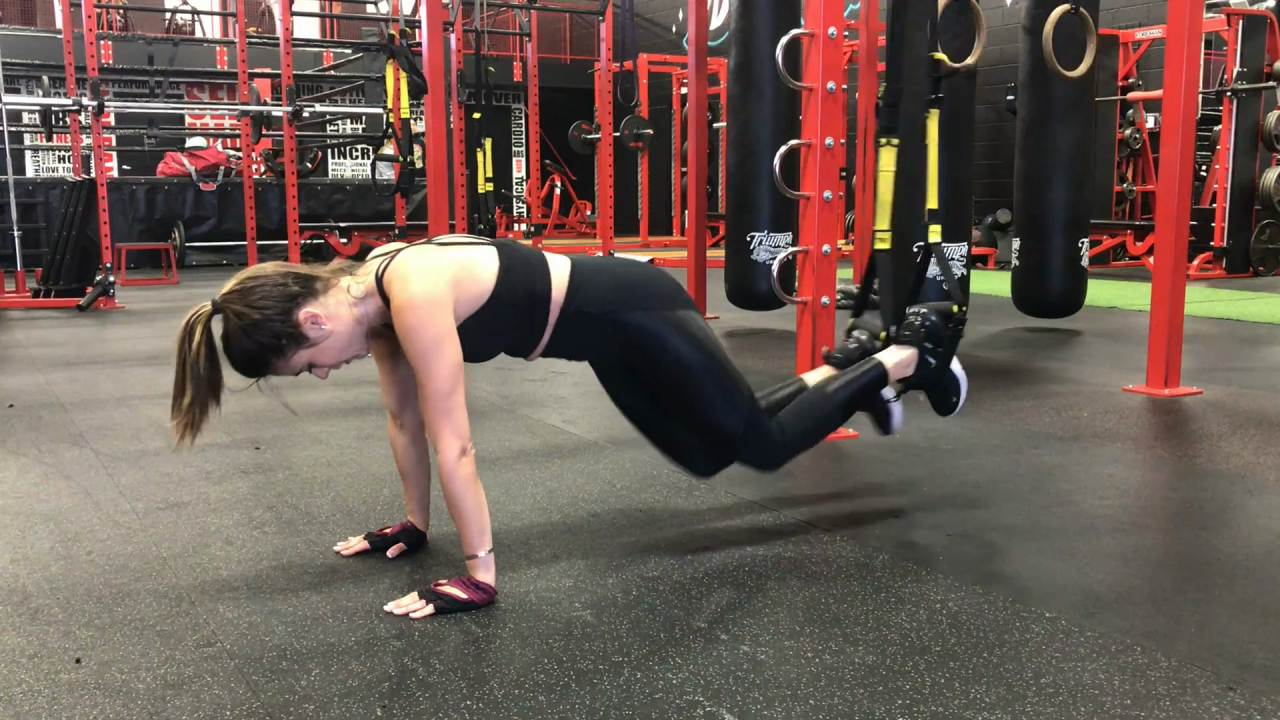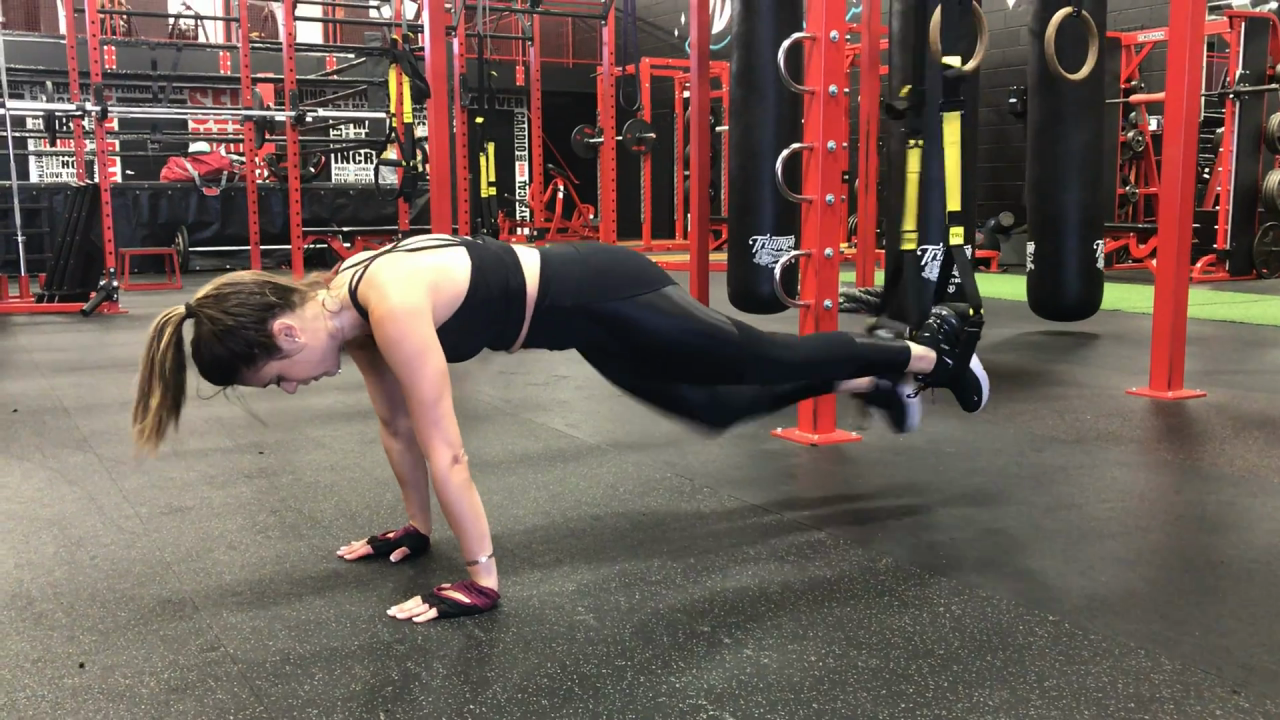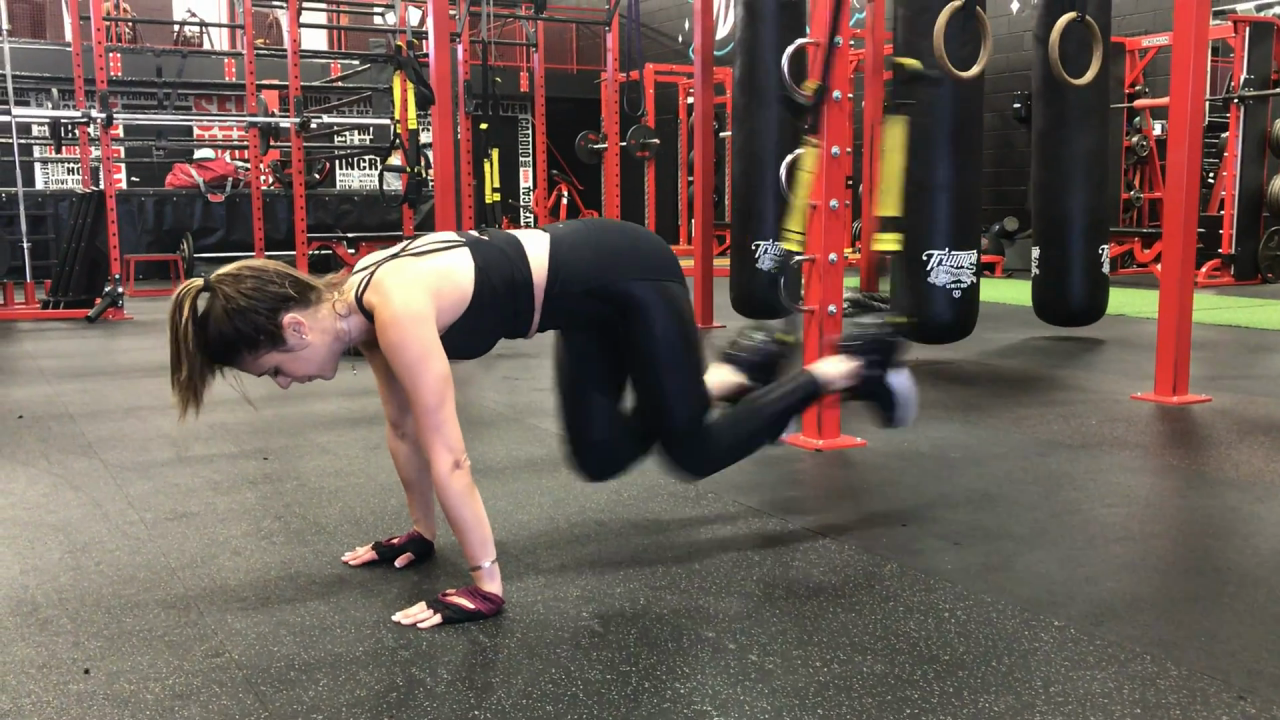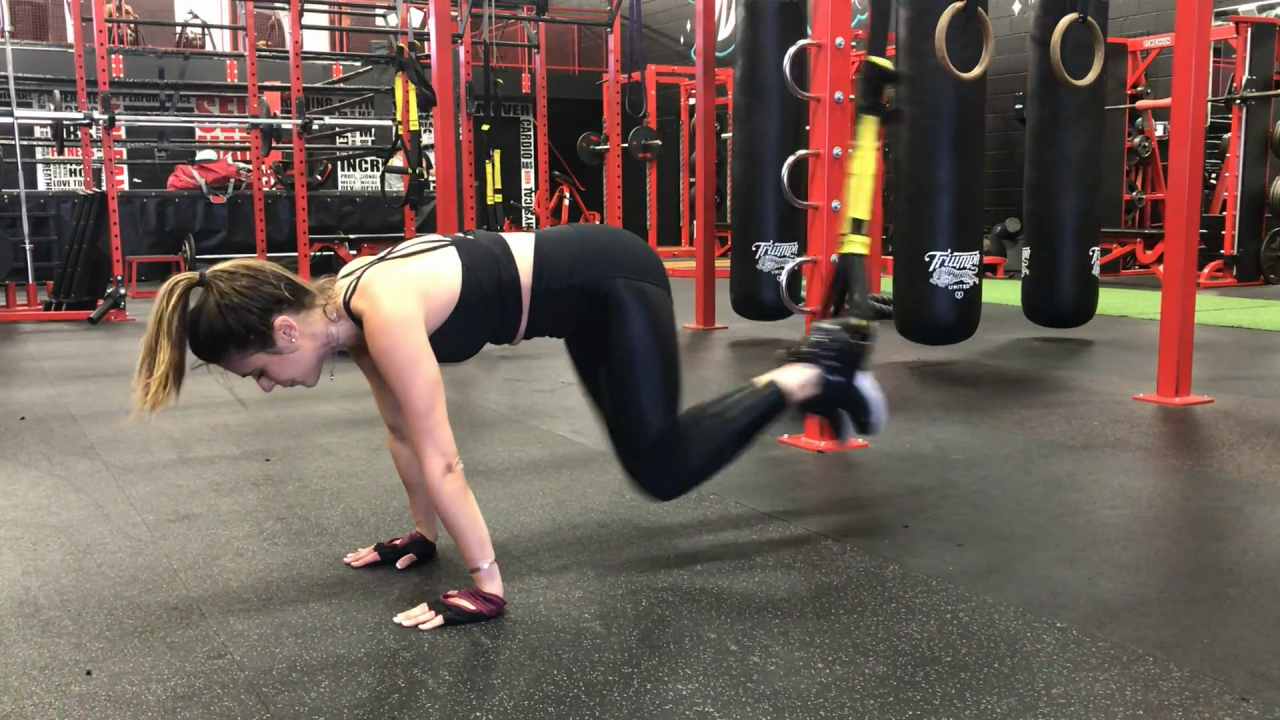
dt=0.4s
person 1, frame 1
left shoulder: (412, 294)
right shoulder: (368, 296)
left elbow: (451, 441)
right elbow: (404, 419)
left wrist: (481, 573)
right wrist: (413, 523)
left hip: (633, 313)
right hip: (605, 334)
left knee: (761, 441)
right knee: (710, 459)
left ankle: (911, 357)
right ankle: (841, 371)
person 1, frame 2
left shoulder: (387, 305)
right shoulder: (345, 304)
left elbow: (444, 449)
right elbow: (395, 425)
left wrist: (481, 577)
right wrist: (413, 527)
left hip: (607, 300)
right hip: (583, 310)
left knee: (772, 359)
right knee: (717, 403)
left ankle: (934, 354)
right ankle: (872, 386)
person 1, frame 3
left shoulder: (391, 309)
right shoulder: (350, 305)
left elbow: (447, 454)
right elbow: (404, 428)
left wrist: (485, 584)
right wrist: (421, 533)
left hip: (624, 279)
right hip: (587, 284)
left knee: (698, 450)
right knee: (600, 457)
left ankle: (851, 364)
right ankle: (728, 373)
person 1, frame 4
left shoulder: (384, 314)
right shoulder: (340, 308)
left elbow: (439, 459)
right elbow: (401, 430)
left wrist: (486, 585)
right wrist: (427, 534)
left hip: (610, 279)
right hip: (571, 288)
left knee: (666, 471)
right knee: (660, 434)
left ankle: (815, 371)
right ankle: (814, 379)
